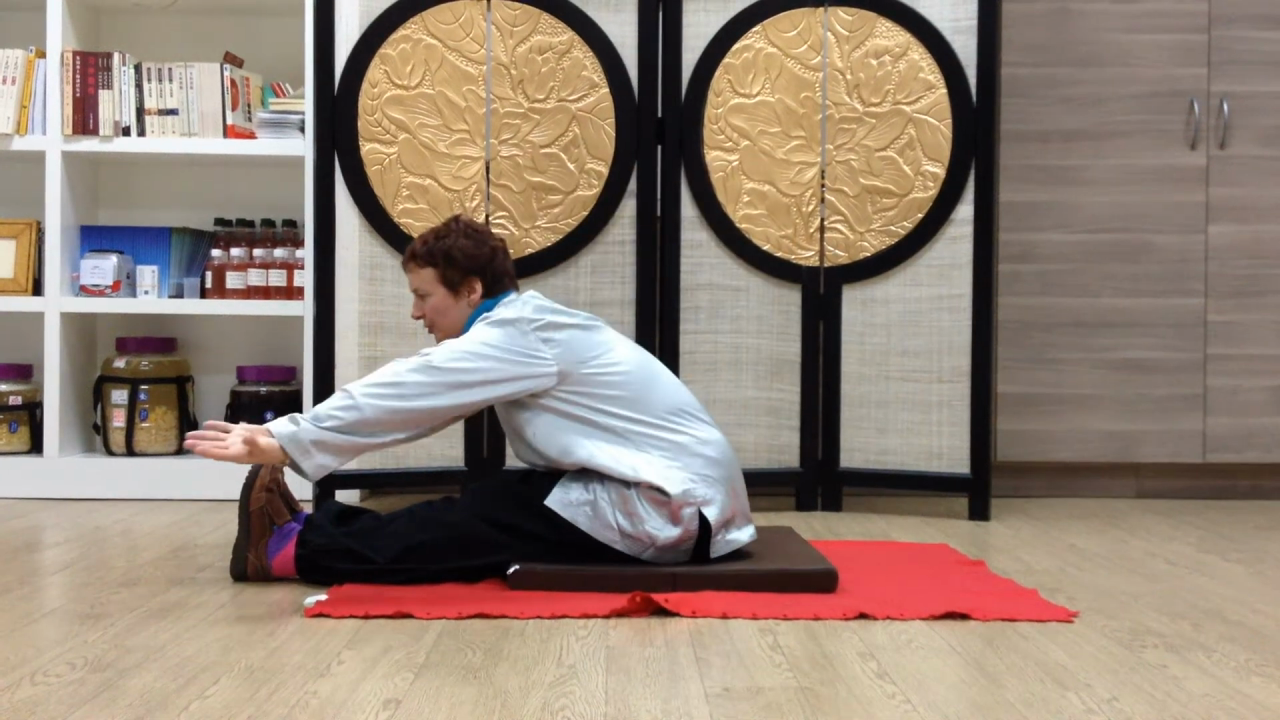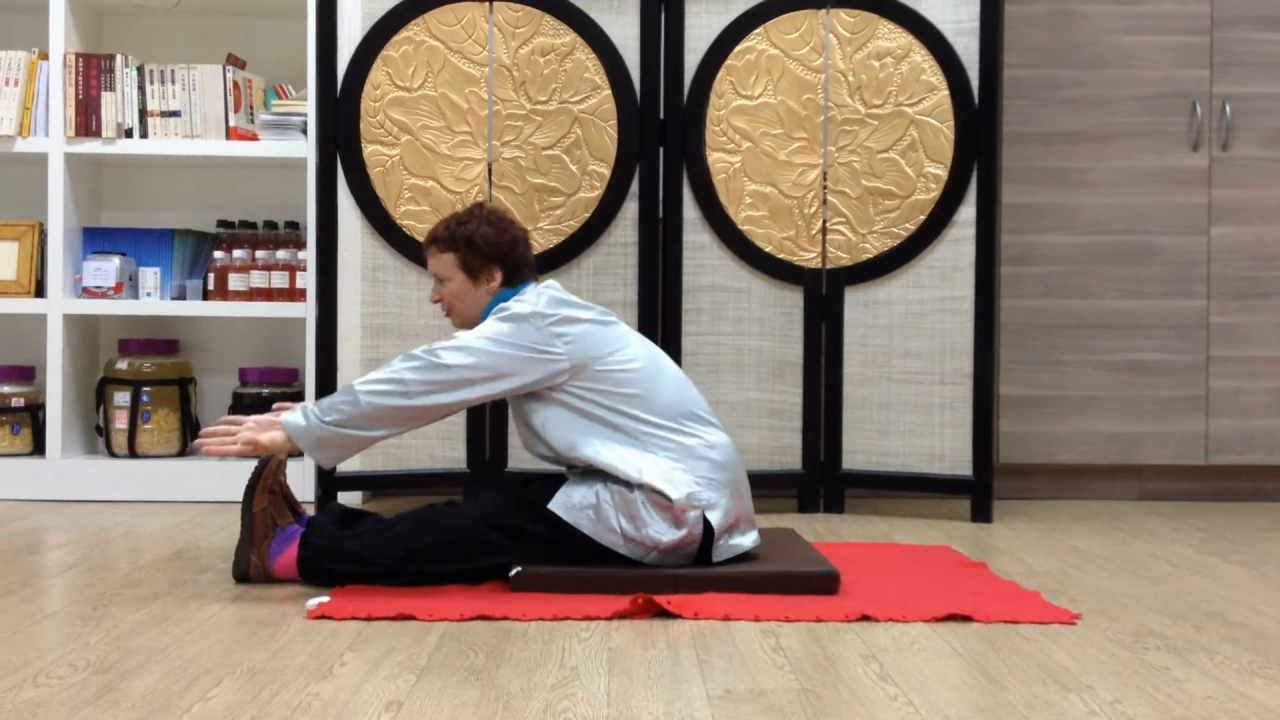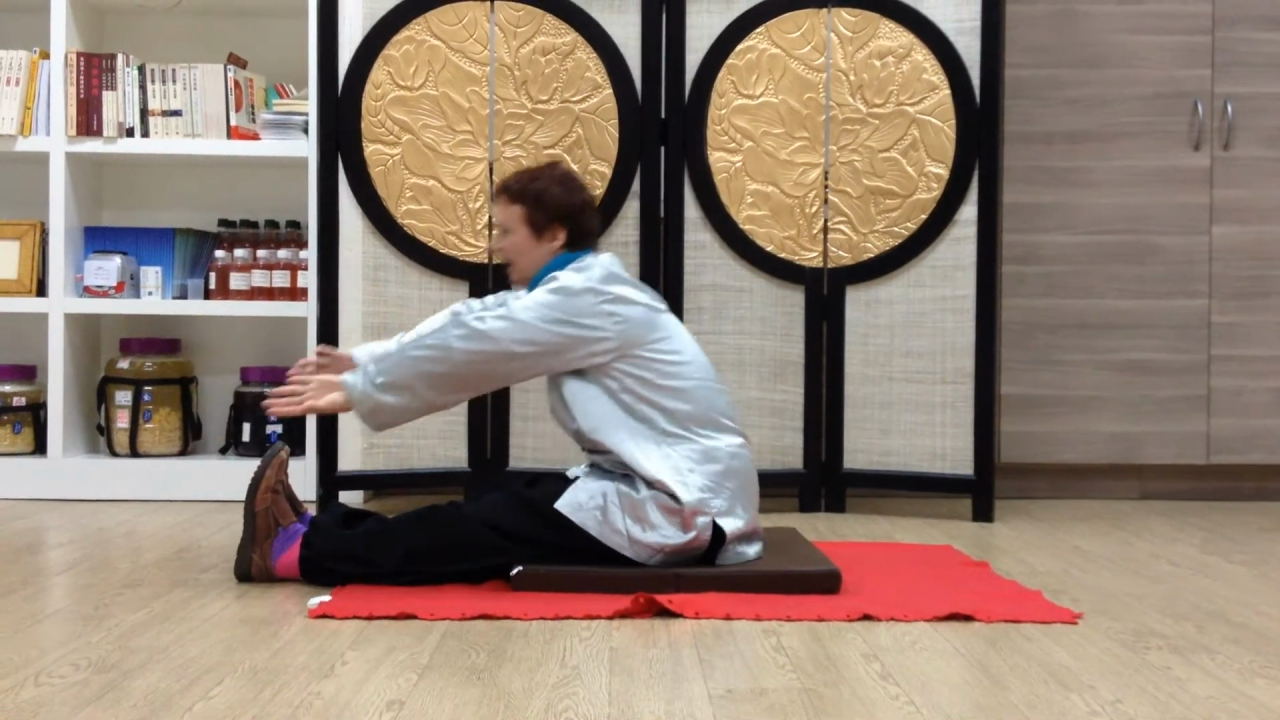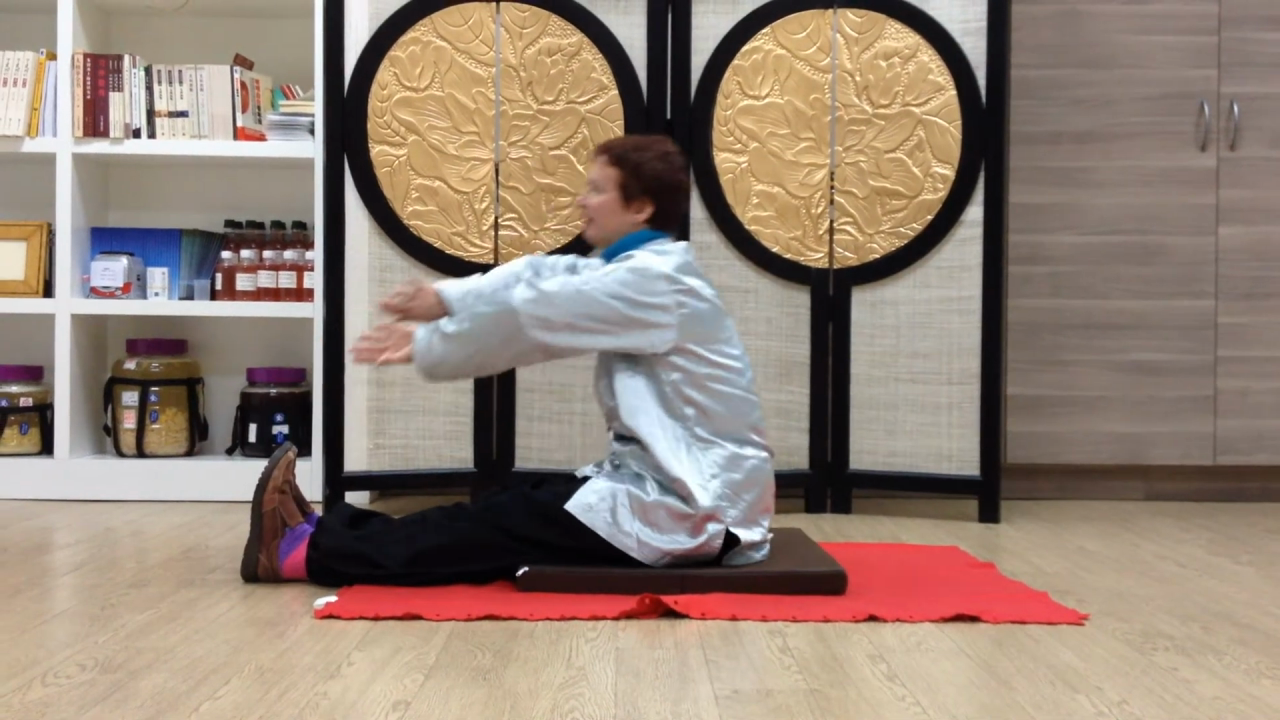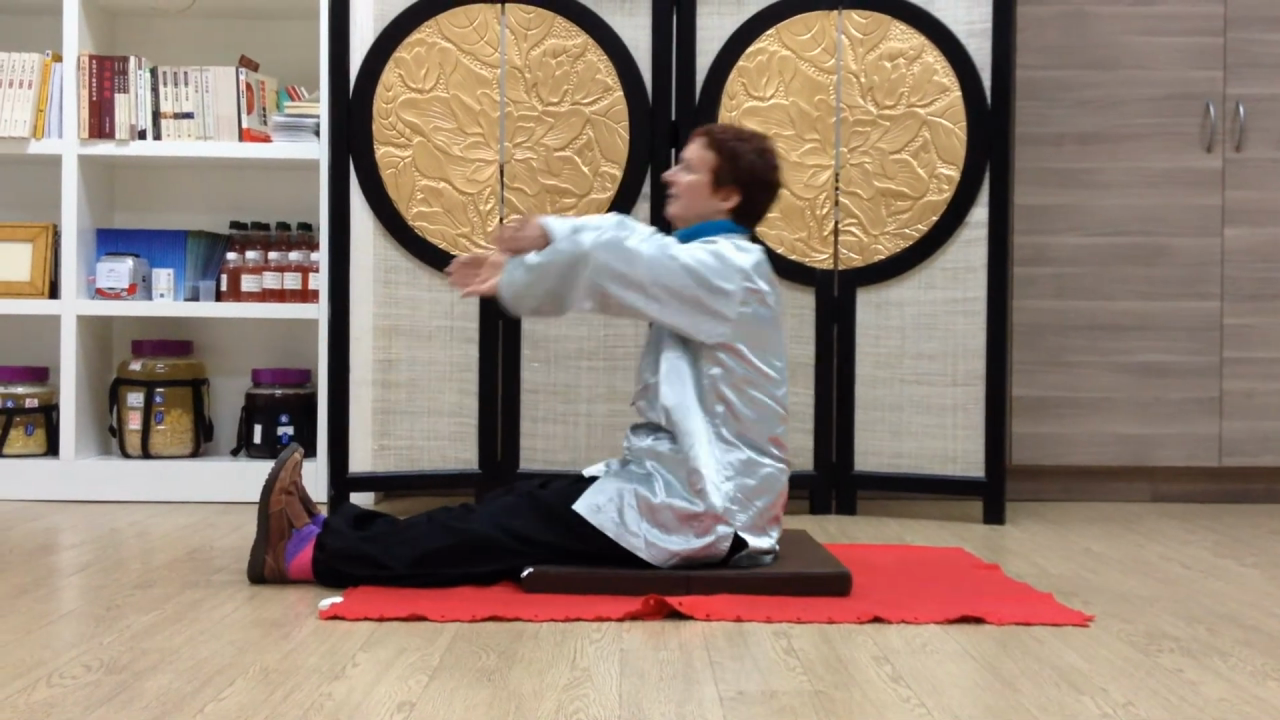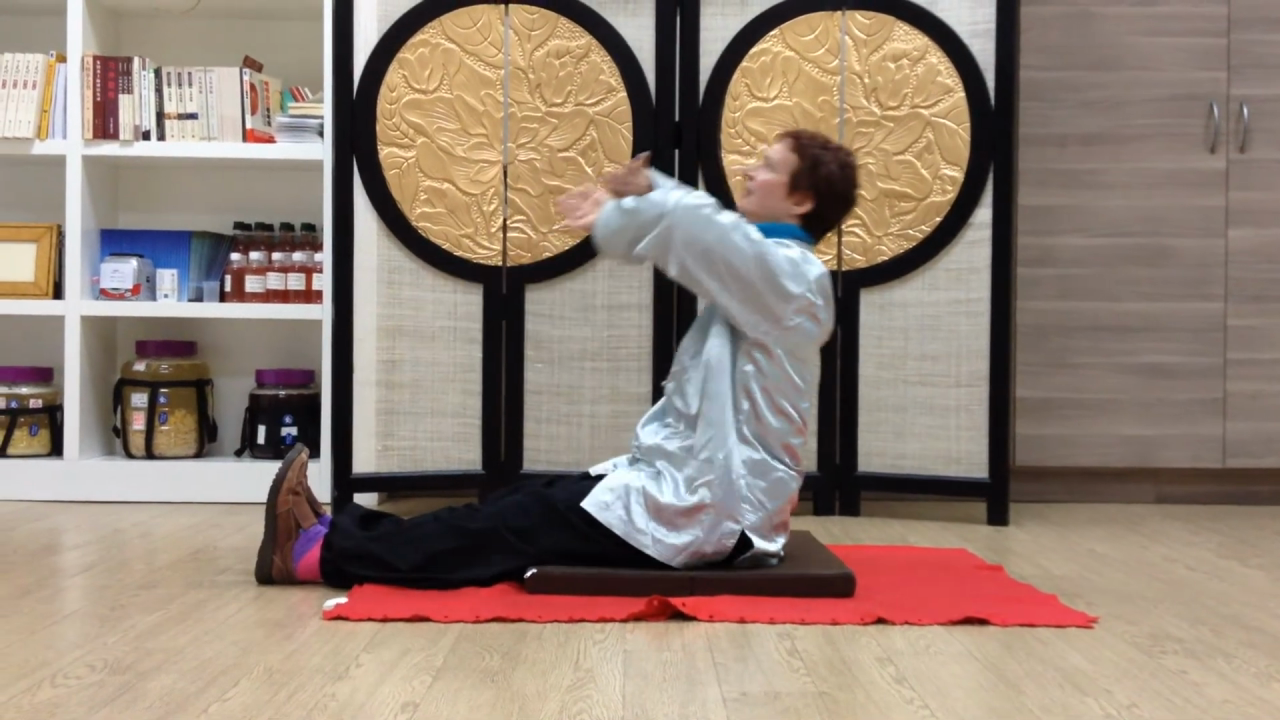
dt=0.3s
person 1, frame 1
left shoulder: (518, 335)
right shoulder: (522, 326)
left elbow: (407, 392)
right elbow: (417, 396)
left wrist: (284, 440)
right wrist: (288, 437)
left hip: (667, 507)
right hip: (671, 490)
left knee: (474, 526)
right knee: (483, 504)
left ankle: (293, 550)
right ankle: (311, 531)
person 1, frame 2
left shoulder: (535, 327)
right shoulder: (538, 315)
left elbow: (419, 383)
right elbow: (425, 382)
left wrist: (296, 431)
right wrist: (305, 421)
left hip: (671, 510)
right hip: (672, 493)
left knee: (483, 530)
right knee: (494, 506)
left ankle: (294, 553)
right ankle: (310, 535)
person 1, frame 3
left shoulder: (585, 297)
right shoulder: (584, 285)
left elbow: (467, 349)
right elbow: (475, 321)
left wrist: (357, 389)
right wrist: (361, 362)
left hip: (679, 507)
right hip: (672, 486)
left knee: (487, 532)
right knee: (499, 509)
left ankle: (298, 551)
right ankle: (317, 534)
person 1, frame 4
left shoulder: (654, 280)
right shoulder: (645, 267)
left elbow: (532, 314)
right elbow: (539, 277)
left wrist: (428, 343)
right wrist: (444, 298)
left hip: (691, 509)
right hip: (684, 487)
left knee: (502, 531)
right knee: (508, 509)
left ankle: (303, 552)
right ankle: (321, 533)
person 1, frame 5
left shoulder: (728, 270)
right shoulder: (715, 262)
left elbow: (607, 258)
right elbow: (626, 246)
left wrist: (516, 271)
right wrist: (541, 239)
left hip: (702, 510)
right hip: (693, 486)
left knee: (505, 530)
right knee: (514, 508)
left ankle: (311, 552)
right ankle: (326, 532)
person 1, frame 6
left shoulder: (787, 275)
right shoulder: (772, 269)
left elbow: (690, 224)
right elbow: (698, 229)
left wrist: (629, 196)
right wrist: (628, 198)
left hip: (708, 509)
right hip: (695, 487)
left knee: (513, 530)
right knee: (524, 507)
left ankle: (316, 552)
right ankle: (335, 535)
